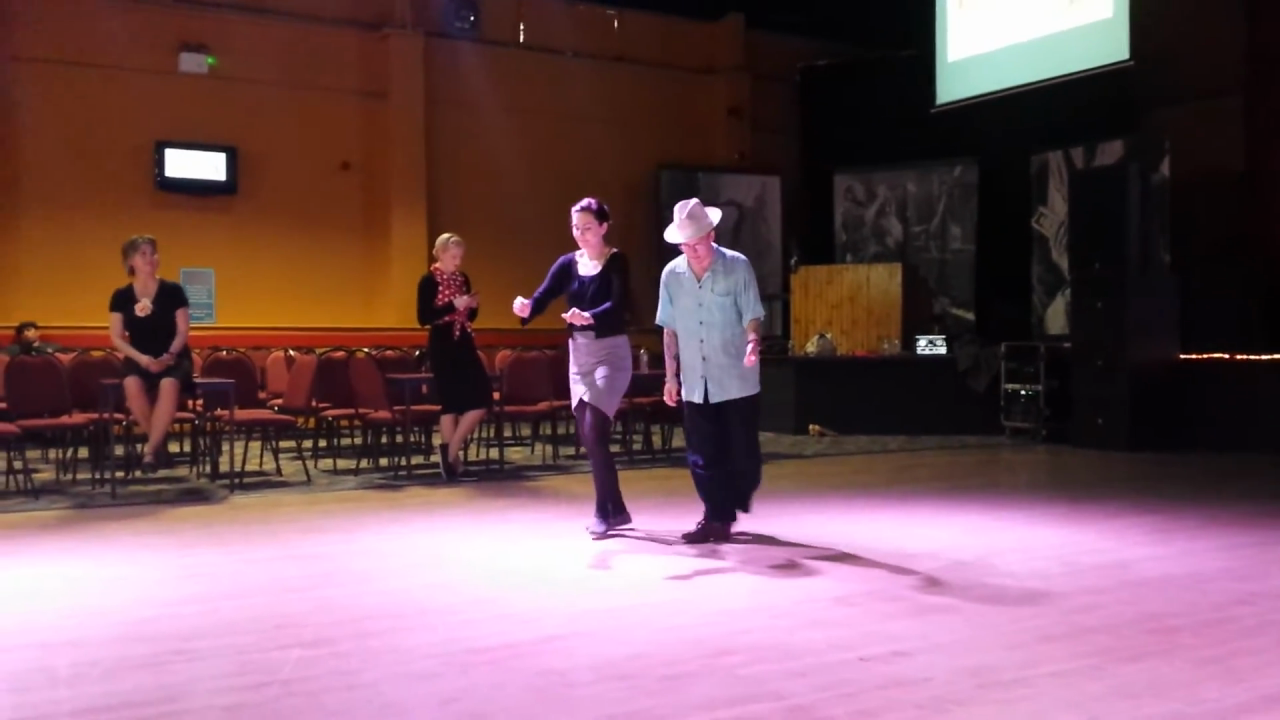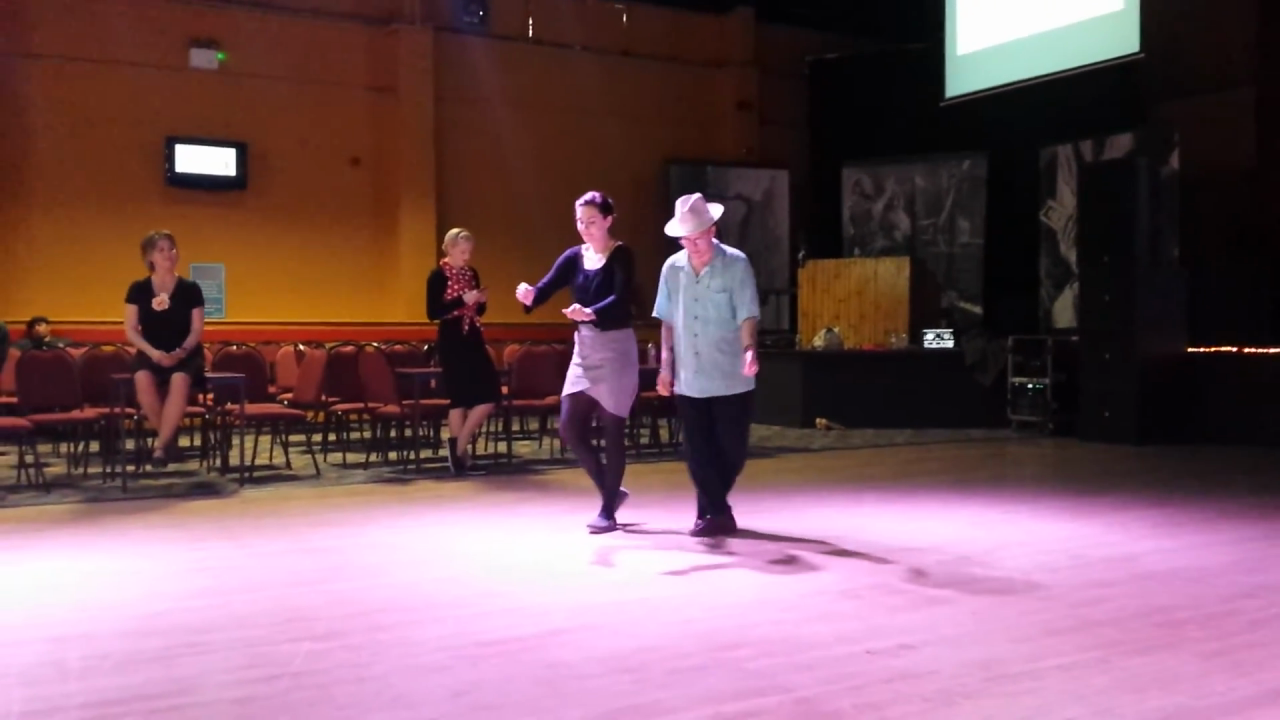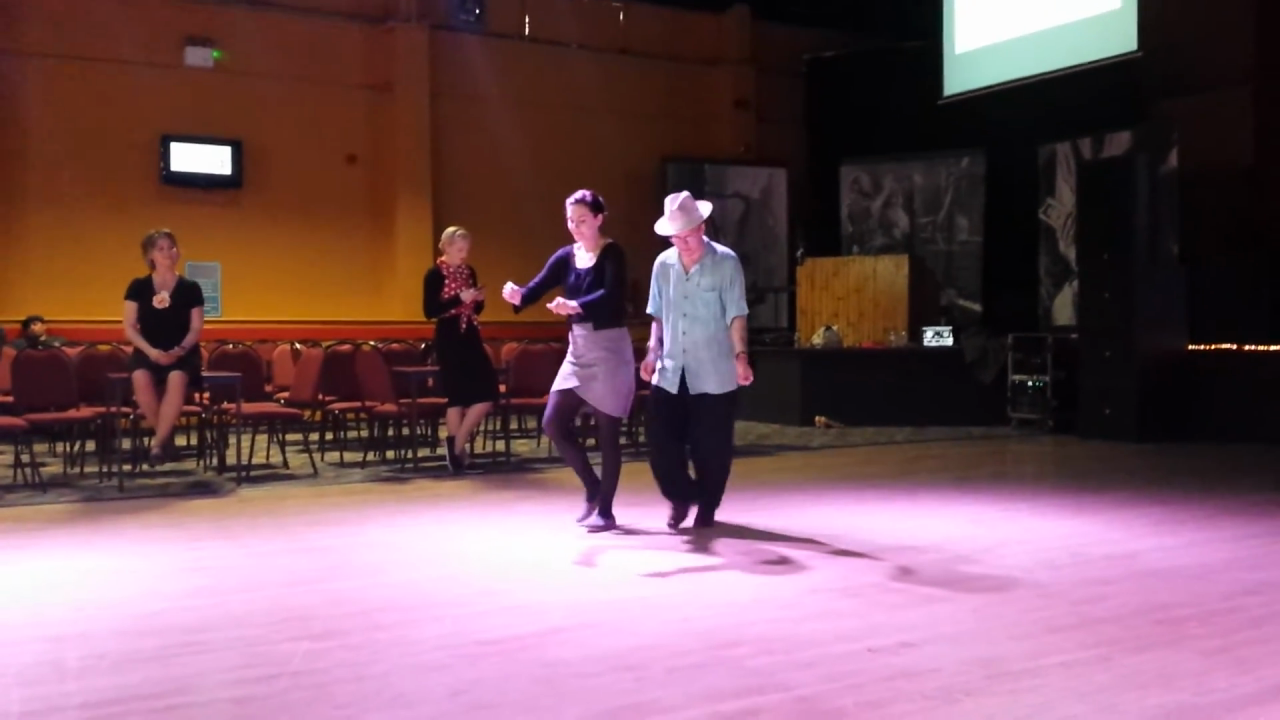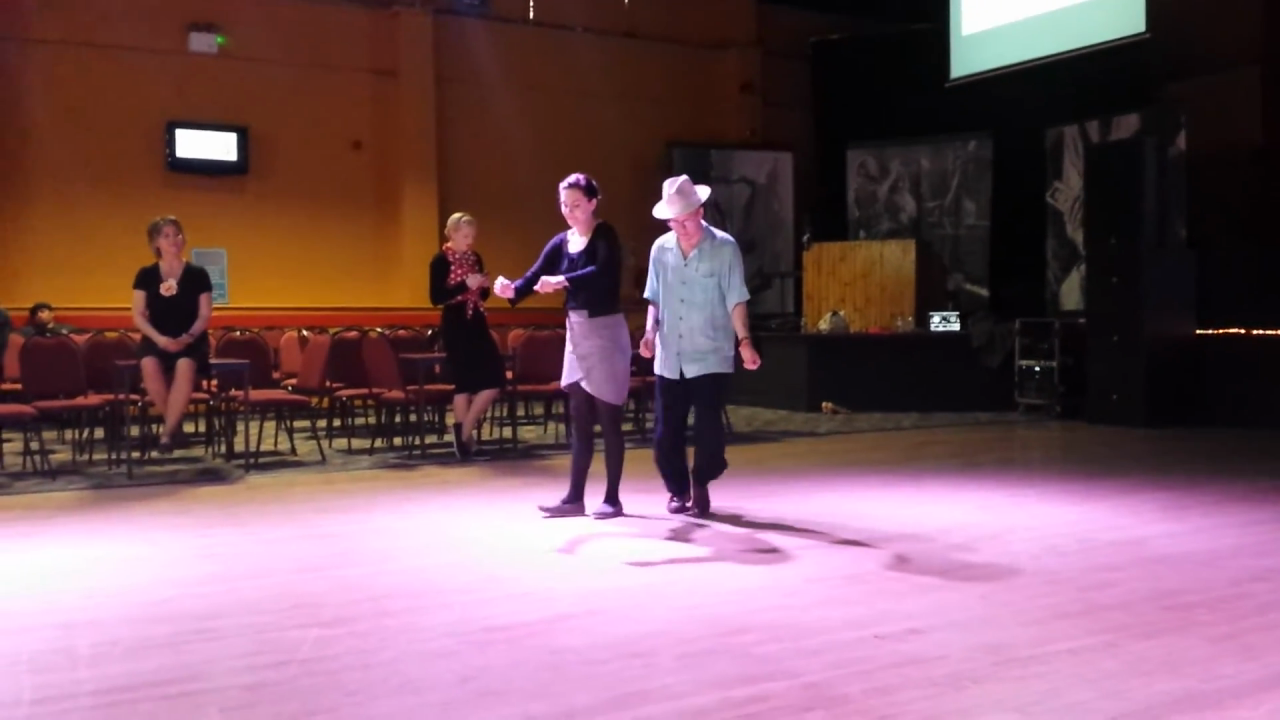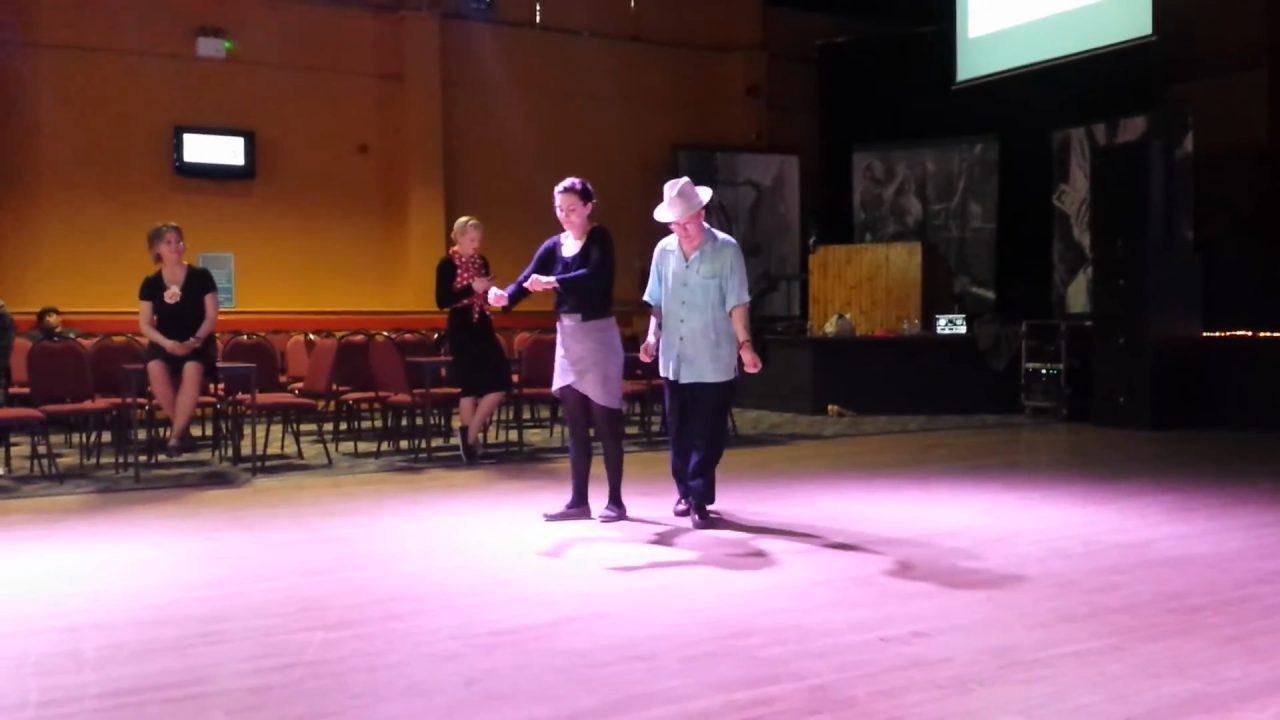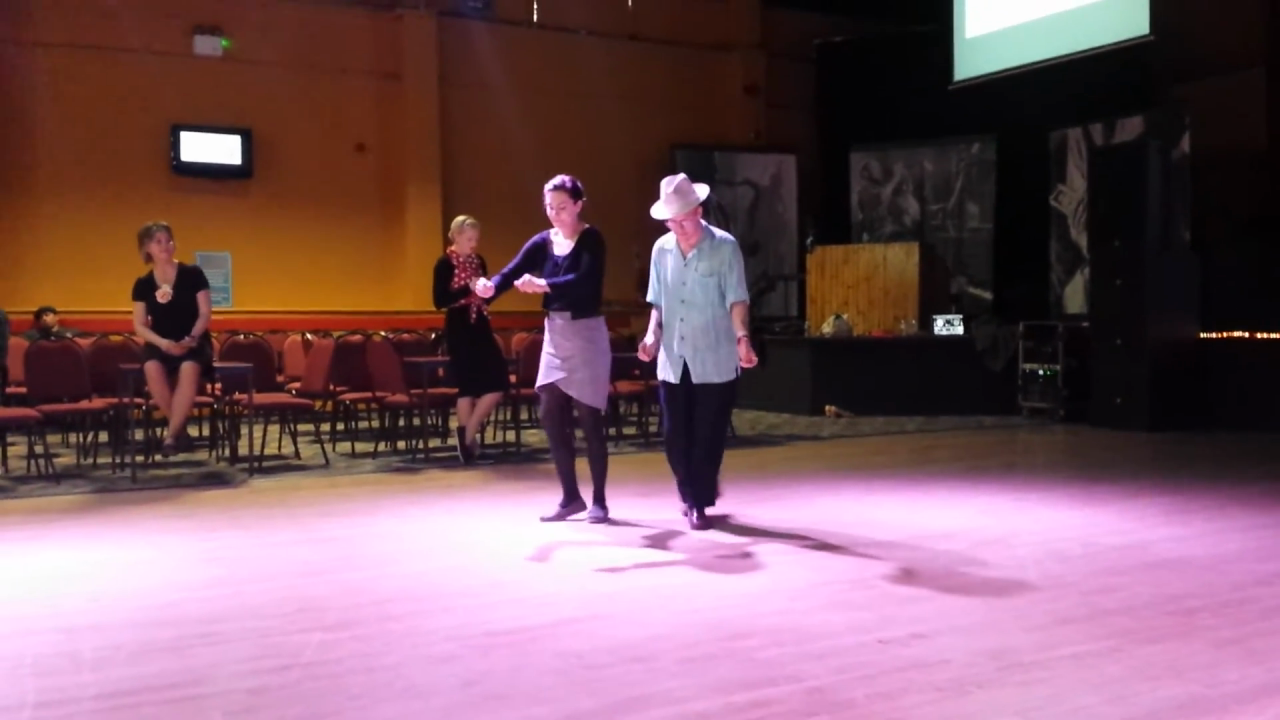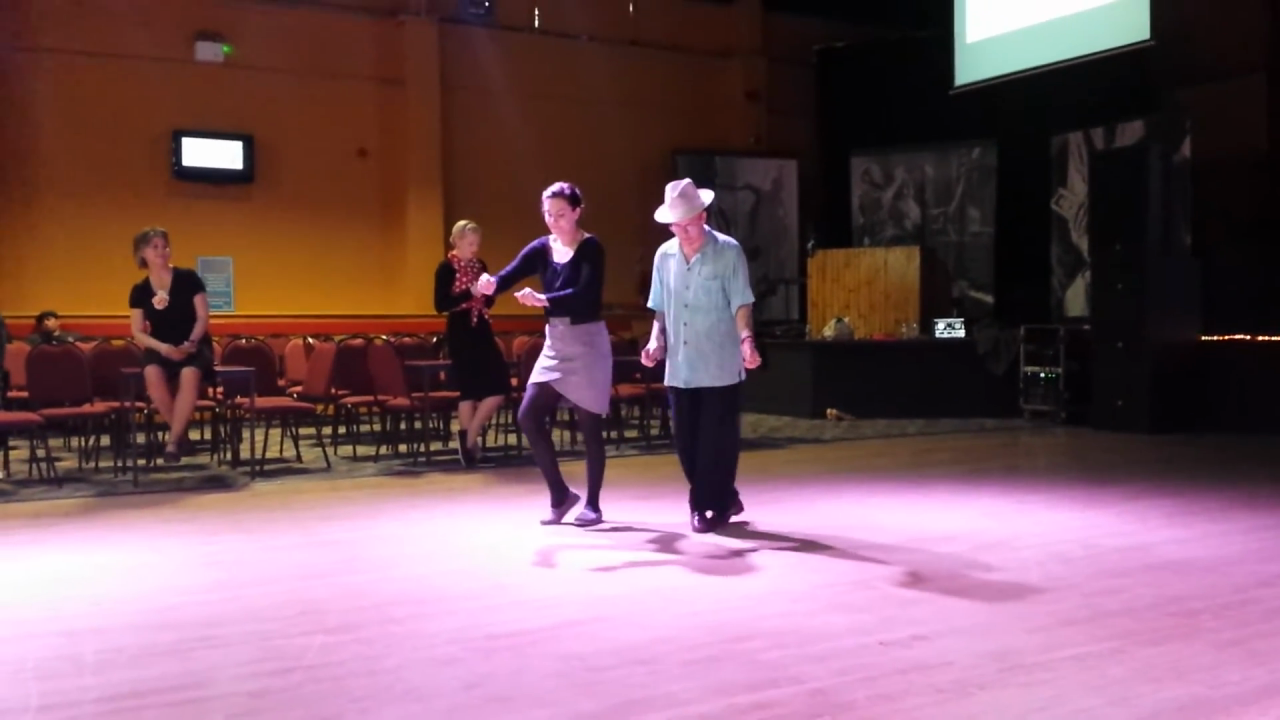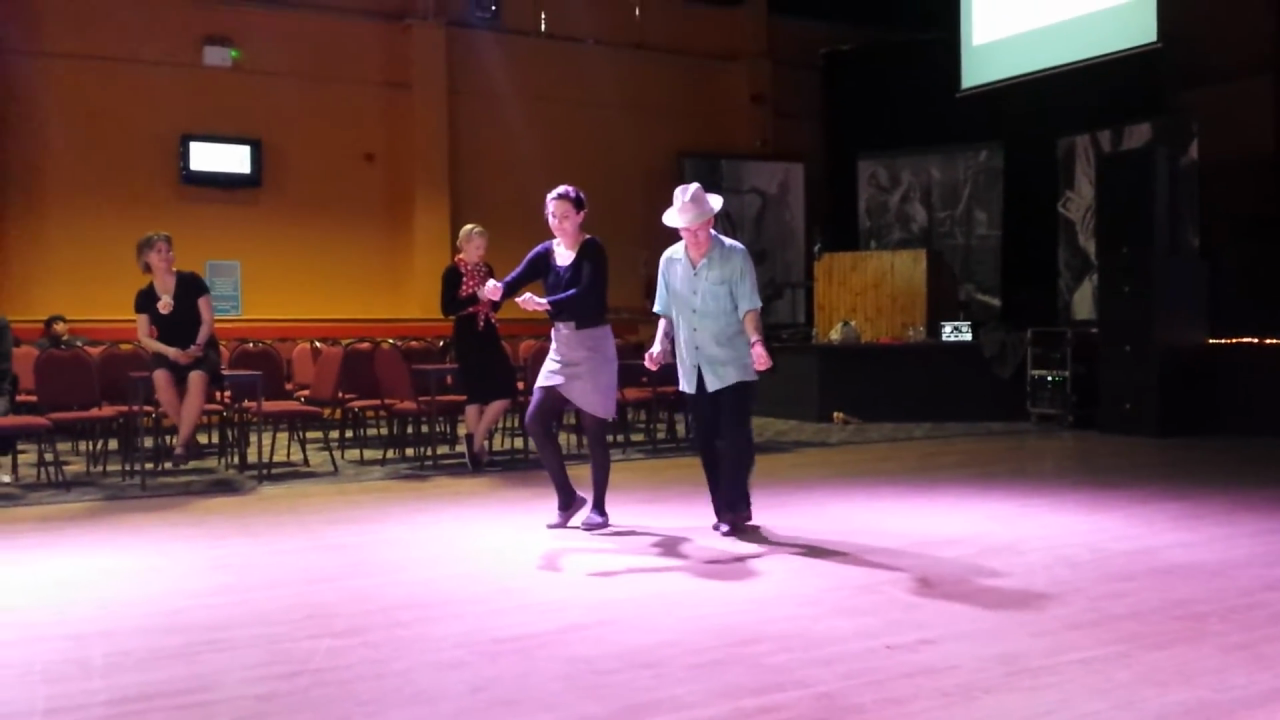
dt=0.2s
person 1, frame 1
left shoulder: (737, 267)
right shoulder: (671, 274)
left elbow: (752, 315)
right elbow: (670, 329)
left wrist: (752, 342)
right wrist: (671, 375)
left hip: (736, 378)
right hip: (695, 382)
left knee: (742, 451)
right knee: (703, 454)
left ankle: (731, 510)
right ankle: (716, 518)
person 1, frame 2
left shoulder: (736, 264)
right shoulder: (672, 268)
left elbow: (747, 315)
right elbow: (667, 322)
left wrist: (749, 349)
right wrist: (665, 365)
left hip: (729, 376)
right hip: (688, 377)
left knee: (730, 447)
right knee: (699, 450)
left ankle: (713, 506)
right ankle: (717, 512)
person 1, frame 3
left shoulder: (726, 262)
right shoulder: (663, 265)
left elbow: (736, 314)
left wrist: (740, 356)
right wrist: (653, 352)
left hip: (715, 373)
right hip: (671, 371)
left knee: (713, 446)
right knee: (661, 437)
left ankle: (707, 504)
right ankle: (681, 497)
person 1, frame 4
left shoulder: (724, 247)
right shoulder: (660, 249)
left elbow: (736, 301)
left wrist: (744, 341)
right wrist: (650, 331)
left hip: (710, 356)
right hip: (669, 357)
left knee: (708, 426)
right knee: (667, 431)
left ankle: (701, 483)
right ankle: (679, 489)
person 1, frame 5
left shoulder: (726, 250)
right shoulder: (663, 251)
left elbow: (736, 303)
left wrist: (744, 344)
right wrist: (653, 336)
left hip: (714, 361)
right hip: (674, 359)
left knee: (708, 434)
right knee: (680, 432)
left ankle: (699, 500)
right ankle: (686, 492)
person 1, frame 6
left shoulder: (725, 247)
right shoulder: (661, 250)
left elbow: (736, 299)
left wrist: (742, 338)
right wrist: (652, 335)
left hip: (714, 359)
right hip: (672, 359)
left knee: (707, 434)
right knee: (676, 433)
left ankle: (699, 502)
right ankle: (695, 491)
person 1, frame 7
left shoulder: (728, 252)
right shoulder: (664, 256)
left elbow: (741, 303)
left wrist: (746, 340)
right wrist: (656, 341)
left hip: (719, 364)
right hip: (679, 365)
left knee: (715, 439)
right knee: (686, 440)
left ankle: (704, 505)
right ankle: (725, 499)
person 1, frame 8
left shoulder: (735, 256)
right shoulder: (669, 260)
left elbow: (748, 308)
right elbow: (666, 313)
left wrist: (756, 343)
right wrist: (660, 345)
left hip: (732, 365)
right hip: (692, 368)
left knee: (734, 437)
right knee: (706, 441)
left ankle: (732, 508)
right ankle: (735, 506)
person 2, frame 1
left shoulder: (616, 261)
right shoulder: (567, 264)
left elbow: (618, 305)
right elbow: (543, 297)
left wrist: (589, 317)
right wrist: (526, 307)
left hip: (610, 351)
right hip: (579, 353)
left knee: (594, 431)
right knee: (589, 437)
left ankle: (603, 512)
right ankle: (617, 509)
person 2, frame 2
left shoulder: (621, 255)
right shoulder: (574, 257)
left elbow: (621, 299)
right elbow: (547, 288)
left wrist: (590, 312)
right wrist: (529, 295)
left hip: (616, 346)
right hip: (584, 348)
left knee: (611, 431)
right knee: (569, 427)
left ankle: (607, 511)
right ankle: (611, 491)
person 2, frame 3
left shoulder: (612, 253)
right shoulder: (566, 256)
left elbow: (611, 295)
right elbow: (538, 288)
left wrist: (575, 305)
right wrist: (518, 296)
left hip: (610, 345)
right hip: (578, 347)
left knee: (607, 431)
right knee: (554, 422)
left ankle: (605, 510)
right ankle: (593, 491)
person 2, frame 4
left shoulder: (605, 234)
right shoulder: (561, 243)
left elbow: (602, 272)
right elbow: (534, 278)
left wrist: (562, 281)
right wrist: (511, 289)
left hip: (607, 331)
right hip: (576, 333)
left knee: (607, 418)
right knee: (580, 419)
left ankle: (612, 498)
right ankle: (575, 497)
person 2, frame 5
left shoulder: (599, 238)
right shoulder: (553, 246)
left elbow: (594, 277)
right elbow: (526, 281)
left wrist: (552, 282)
right wrist: (504, 297)
left hip: (598, 334)
right hip: (567, 336)
left knee: (605, 421)
right knee: (576, 422)
left ankle: (615, 501)
right ankle: (579, 501)
person 2, frame 6
left shoulder: (591, 239)
right shoulder: (542, 242)
left elbow: (586, 281)
right elbow: (511, 272)
left wrist: (543, 285)
right wrist: (491, 287)
left hip: (587, 334)
right hip: (554, 335)
left knee: (589, 420)
right knee: (552, 419)
left ankle: (599, 501)
right ankle: (570, 497)
person 2, frame 7
left shoulder: (590, 248)
right shoulder: (541, 248)
left elbow: (586, 293)
right elbow: (510, 275)
left wrist: (543, 300)
right wrist: (491, 284)
left hip: (588, 340)
right hip: (555, 342)
left knee: (589, 426)
right knee: (529, 416)
left ankle: (592, 504)
right ankle: (560, 495)
person 2, frame 8
left shoulder: (592, 249)
right shoulder: (545, 253)
left elbow: (586, 294)
right elbow: (515, 281)
left wrist: (544, 303)
right wrist: (497, 290)
left hip: (593, 345)
right hip: (560, 346)
left knee: (594, 431)
right knee: (536, 421)
left ankle: (598, 507)
right ankle: (567, 498)
person 3, frame 1
left shoulder: (463, 279)
right shoulder: (429, 281)
right elbow: (424, 318)
left wrist: (473, 306)
right wrist: (452, 305)
left hip: (464, 343)
right hip: (443, 345)
left knee: (481, 399)
right knee: (451, 402)
left ankle: (450, 453)
right ankle: (451, 459)
person 3, frame 2
left shoulder: (472, 273)
right shoulder: (438, 275)
right elbow: (433, 313)
left wrist: (481, 301)
right wrist: (461, 300)
left hip: (473, 338)
right hip: (452, 340)
left knee: (490, 393)
right knee: (460, 396)
left ankle: (459, 447)
right ankle: (459, 452)
person 3, frame 3
left shoulder: (469, 272)
right shoulder: (435, 274)
right elbow: (430, 311)
left wrist: (479, 299)
right wrist: (459, 298)
left hip: (470, 336)
right hip: (449, 338)
left knee: (487, 392)
right knee: (457, 395)
left ankle: (457, 446)
right ankle: (457, 451)
person 3, frame 4
left shoulder: (475, 258)
right shoulder: (441, 260)
right elbow: (436, 298)
left wrist: (485, 286)
right wrist: (464, 285)
left hip: (477, 322)
right hip: (455, 325)
left knee: (494, 378)
right knee: (464, 382)
left ankle: (465, 433)
right ankle: (464, 438)
person 3, frame 5
left shoulder: (481, 261)
right shoulder: (447, 264)
right elbow: (442, 301)
left wrist: (490, 289)
right wrist: (470, 288)
left hip: (483, 326)
right hip: (461, 328)
left knee: (500, 382)
right knee: (470, 385)
left ankle: (470, 434)
right ankle: (470, 441)
person 3, frame 6
left shoulder: (479, 261)
right shoulder: (445, 264)
right elbow: (439, 301)
right wrist: (468, 288)
left hip: (480, 326)
right hip: (459, 328)
left knee: (497, 382)
right knee: (467, 385)
left ankle: (468, 435)
right ankle: (467, 441)
person 3, frame 7
left shoulder: (480, 265)
right shoulder: (446, 268)
right elbow: (441, 305)
left wrist: (489, 293)
right wrist: (469, 292)
left hip: (482, 329)
right hip: (460, 332)
left knee: (499, 385)
right knee: (469, 388)
left ankle: (470, 438)
right ankle: (468, 444)
person 3, frame 8
left shoulder: (487, 269)
right shoulder: (453, 272)
right elbow: (447, 309)
right wrist: (476, 296)
left hip: (488, 333)
right hip: (467, 336)
left knee: (505, 389)
right knee: (476, 392)
left ankle: (476, 442)
right ankle: (475, 448)
person 4, frame 1
left shoulder: (173, 291)
right shoulder: (121, 296)
left elbow: (183, 331)
right elbow: (117, 338)
left wrist: (169, 356)
right wrist: (141, 358)
left hip: (173, 358)
right hip: (139, 359)
left knee: (169, 385)
right knee: (132, 385)
left ankle: (151, 448)
right ankle: (158, 441)
person 4, frame 2
left shoulder: (190, 289)
right shoulder: (138, 289)
left elbow: (197, 329)
right elbow: (130, 330)
left wrist: (182, 351)
right wrist: (153, 352)
left hip: (185, 354)
right hip: (151, 353)
left knee: (179, 381)
right knee: (143, 380)
left ankle: (161, 444)
right ankle: (168, 437)
person 4, frame 3
left shoulder: (191, 288)
right shoulder: (138, 286)
left elbow: (196, 329)
right elbow: (129, 328)
left wrist: (181, 350)
right wrist: (151, 351)
left hip: (182, 353)
right hip: (148, 352)
left knee: (176, 379)
right knee: (141, 379)
left ankle: (158, 442)
right ankle: (165, 436)
person 4, frame 4
left shoulder: (198, 274)
right shoulder: (146, 275)
left elbow: (205, 315)
right elbow: (138, 316)
left wrist: (189, 337)
right wrist: (159, 338)
left hip: (190, 340)
right hip: (156, 339)
left knee: (185, 366)
right knee: (149, 366)
left ankle: (167, 431)
right ankle: (173, 424)
person 4, frame 5
left shoulder: (201, 276)
right shoulder: (150, 283)
left elbow: (211, 316)
right elbow: (145, 325)
left wrist: (197, 339)
right wrist: (166, 343)
left hip: (197, 344)
right hip: (164, 344)
left knee: (192, 370)
right knee: (156, 370)
left ankle: (176, 434)
right ankle: (182, 428)
person 4, frame 6
left shoulder: (193, 274)
right shoulder: (142, 284)
left elbow: (205, 313)
right elbow: (139, 326)
left wrist: (191, 338)
right wrist: (162, 342)
left hip: (193, 342)
right hip: (160, 344)
left knee: (188, 370)
right knee: (153, 370)
left ankle: (172, 433)
right ankle: (179, 427)
person 4, frame 7
left shoulder: (188, 278)
right shoulder: (139, 291)
left elbow: (203, 317)
right elbow: (138, 332)
left wrist: (191, 343)
right wrist: (162, 347)
left hip: (194, 346)
right hip: (160, 349)
left knee: (189, 375)
right knee: (152, 374)
left ankle: (173, 440)
right ankle: (179, 431)
person 4, frame 8
left shoulder: (192, 281)
right shoulder: (144, 296)
left elbow: (208, 320)
right elbow: (144, 337)
left wrist: (197, 347)
right wrist: (169, 351)
left hip: (201, 349)
right hip: (167, 352)
left knee: (197, 379)
right knee: (161, 378)
left ankle: (181, 442)
right ankle: (188, 435)
